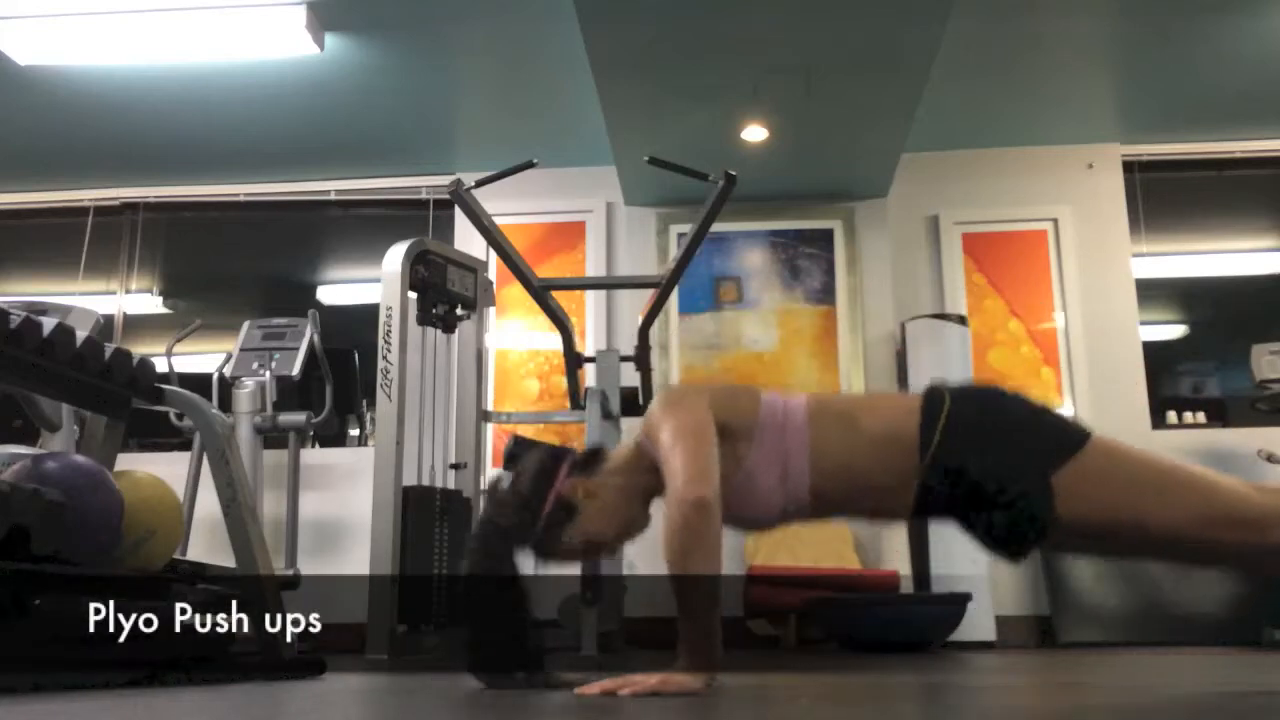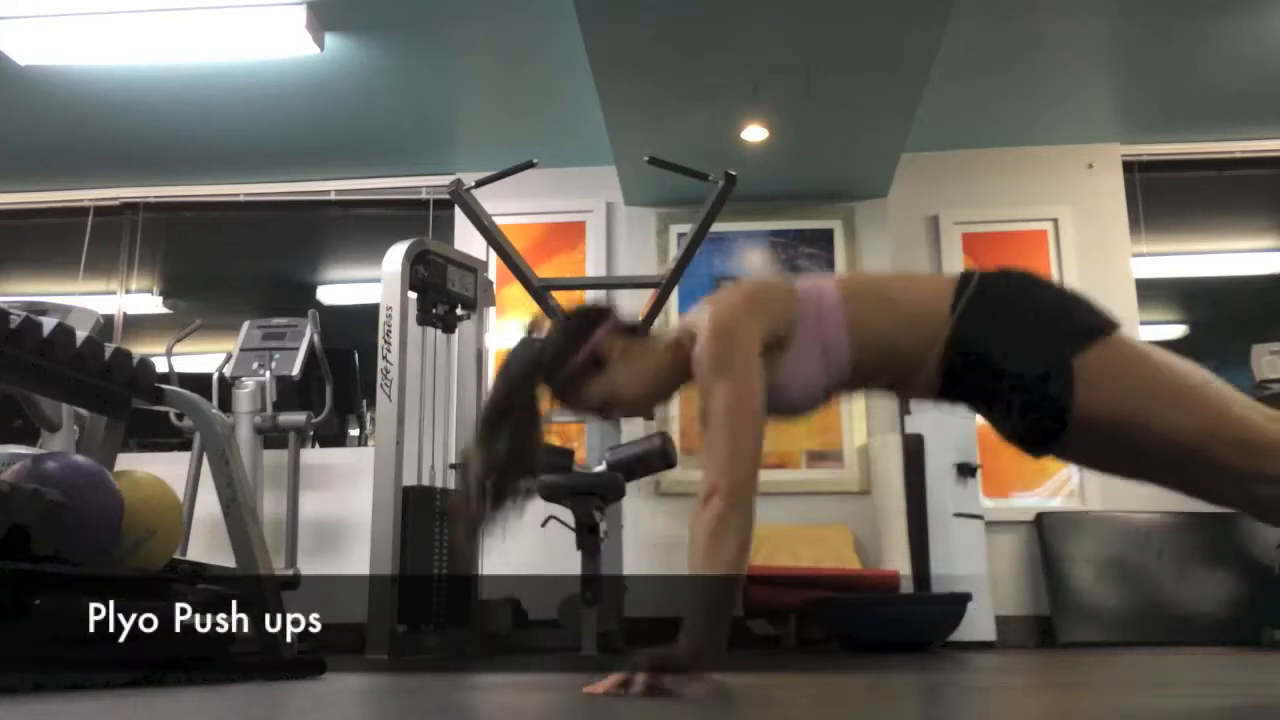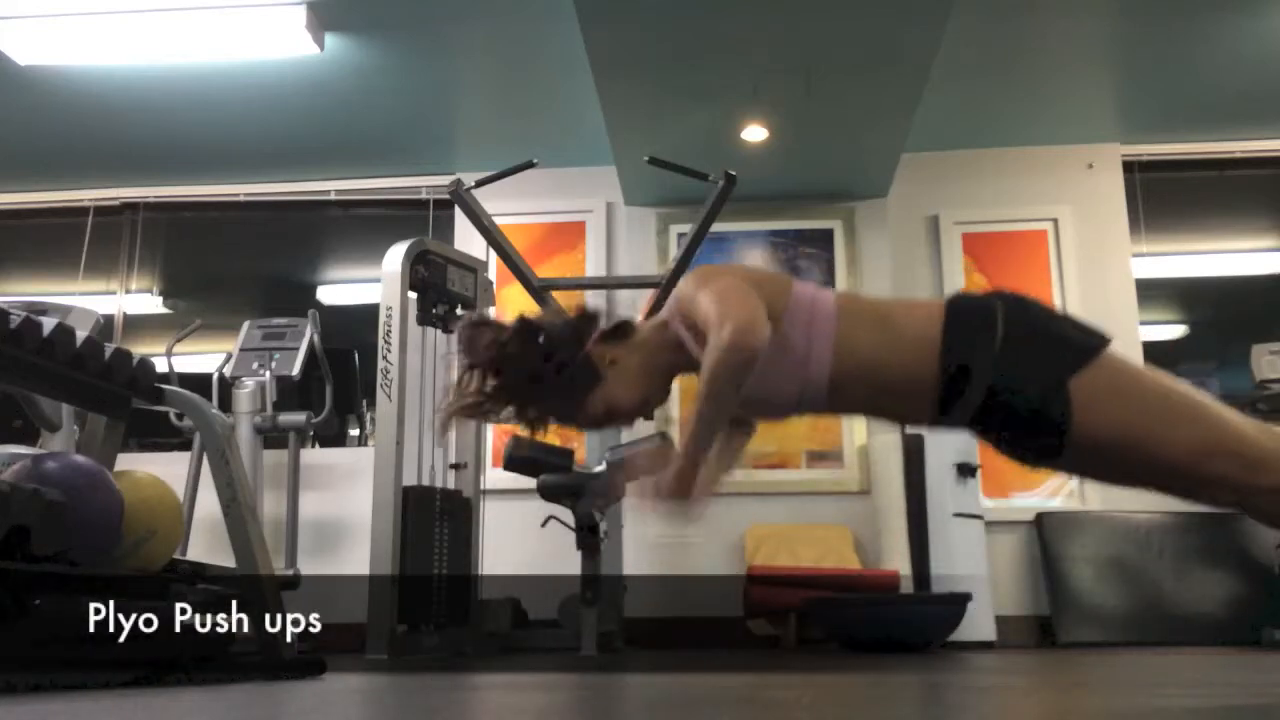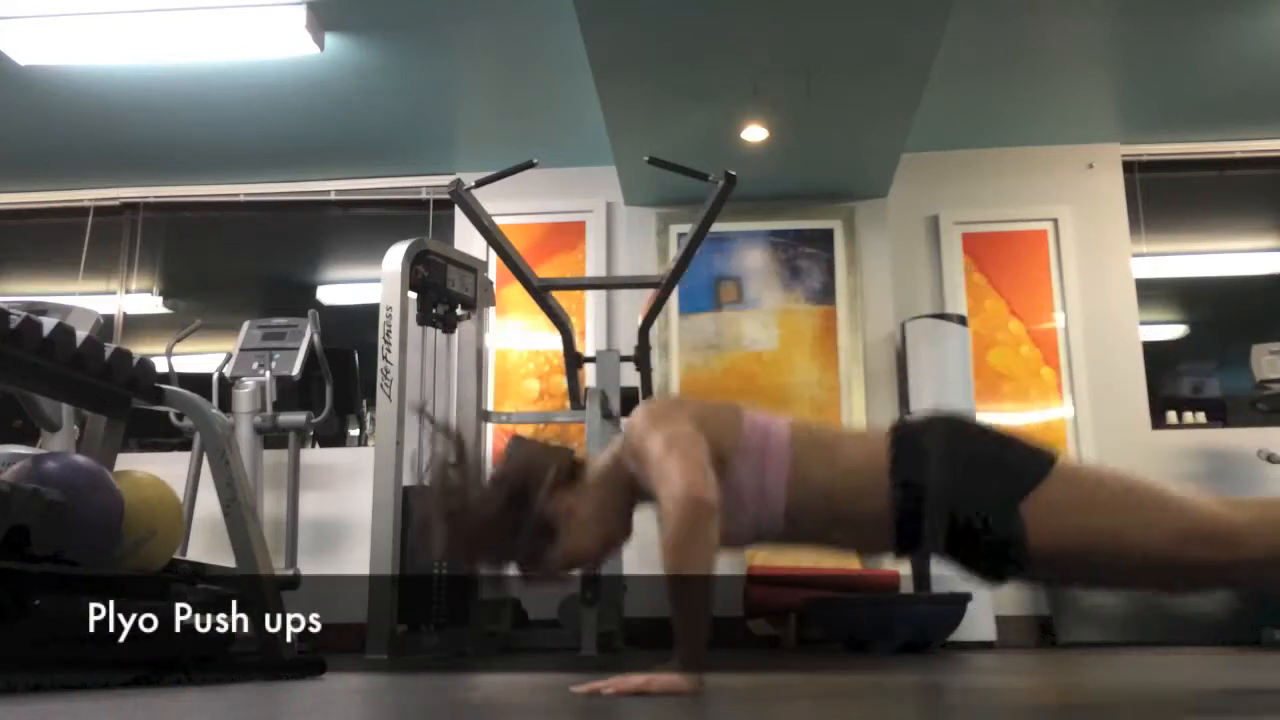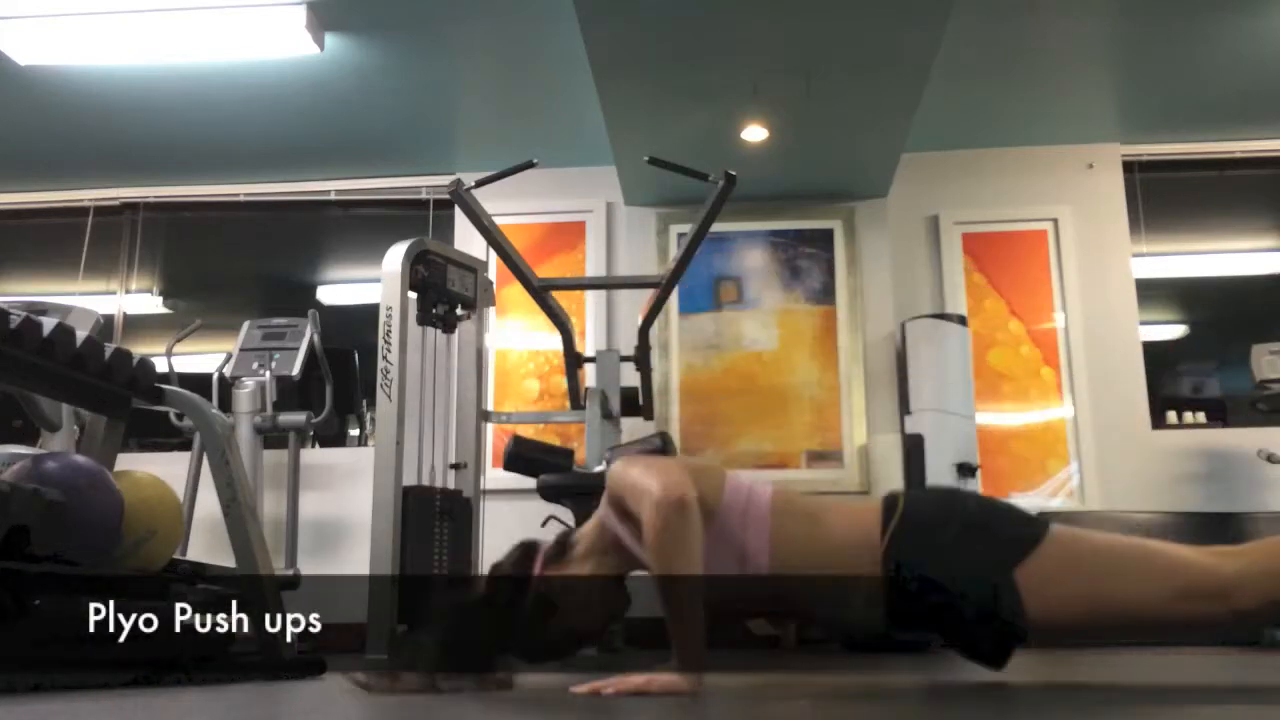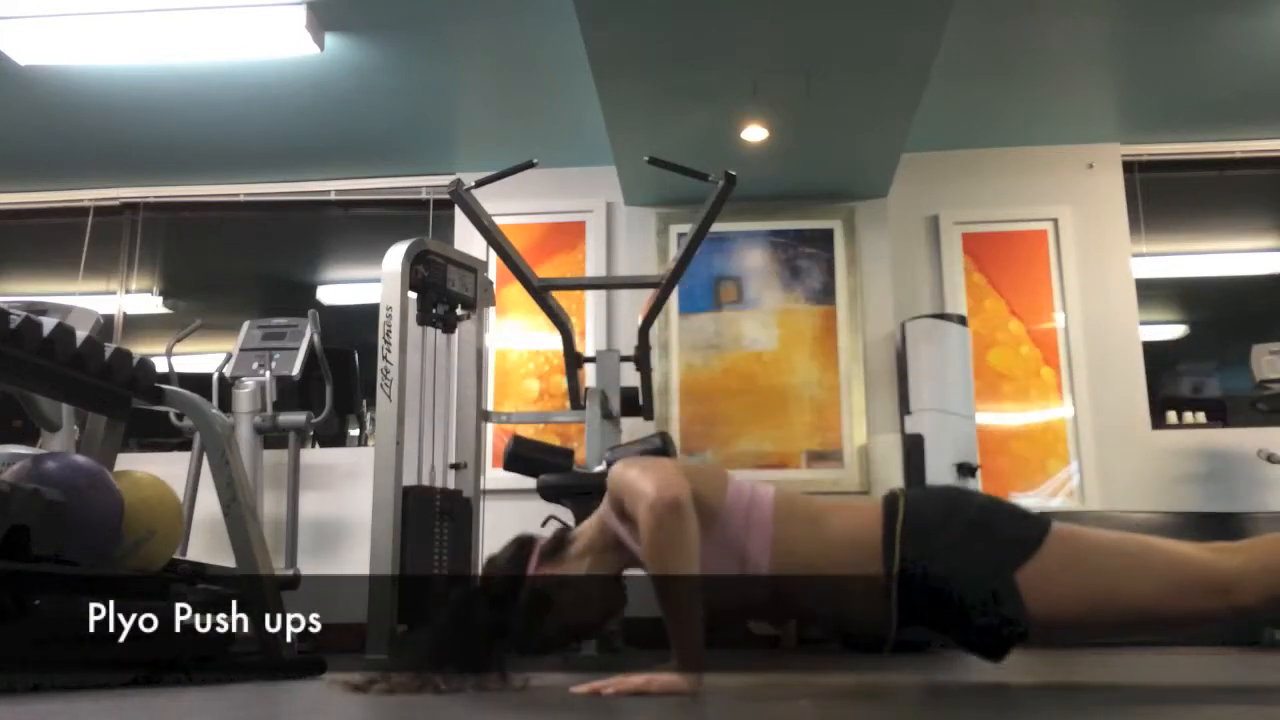
dt=0.2s
person 1, frame 1
left shoulder: (673, 417)
right shoulder: (657, 473)
left elbow: (693, 507)
left wrist: (691, 664)
left hip: (983, 451)
right hip: (962, 470)
person 1, frame 2
left shoulder: (721, 331)
right shoulder: (696, 356)
left elbow: (732, 499)
right elbow: (718, 493)
left wrist: (687, 651)
right wrist: (699, 643)
left hip: (1013, 346)
right hip: (987, 359)
person 1, frame 3
left shoulder: (700, 300)
right shoulder: (688, 343)
left elbow: (744, 346)
left wrist: (682, 476)
left hip: (1003, 349)
right hip: (990, 381)
person 1, frame 4
left shoulder: (651, 429)
right shoulder: (633, 474)
left elbow: (696, 505)
left wrist: (687, 666)
left hip: (952, 487)
right hip: (923, 499)
person 1, frame 5
left shoulder: (627, 488)
right shoulder: (631, 535)
left elbow: (674, 503)
left wrist: (685, 668)
left hip: (937, 557)
right hip: (918, 560)
person 1, frame 6
left shoulder: (627, 526)
right shoulder: (610, 548)
left elbow: (670, 502)
left wrist: (684, 666)
left hip: (935, 560)
right hip: (915, 556)
